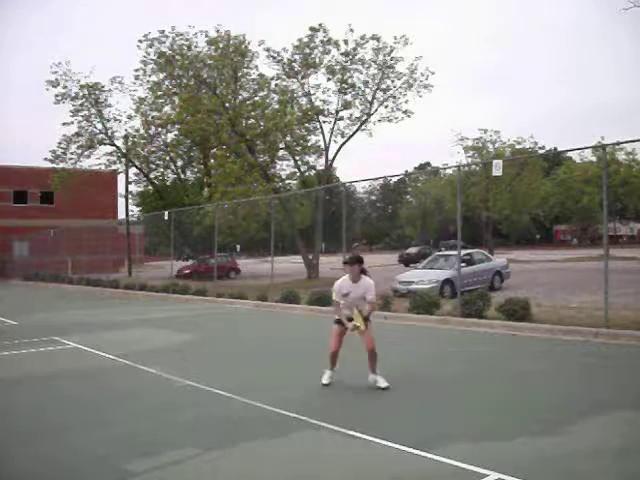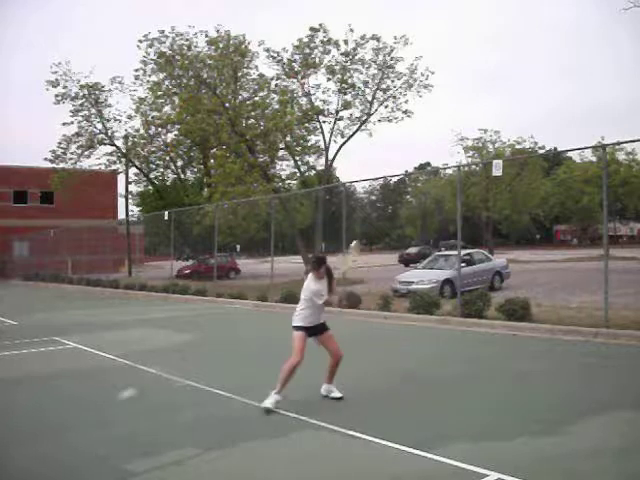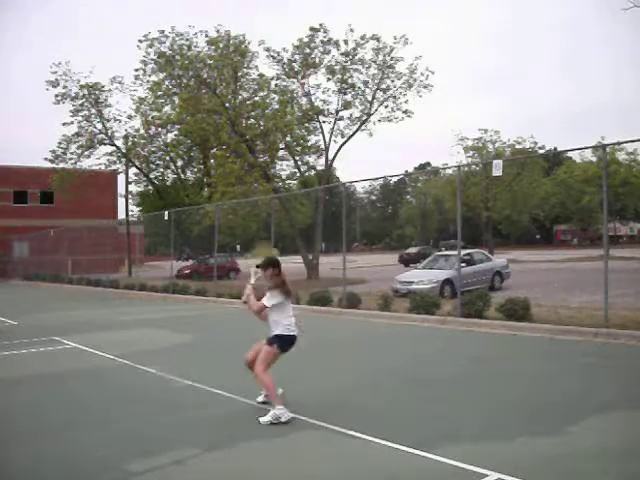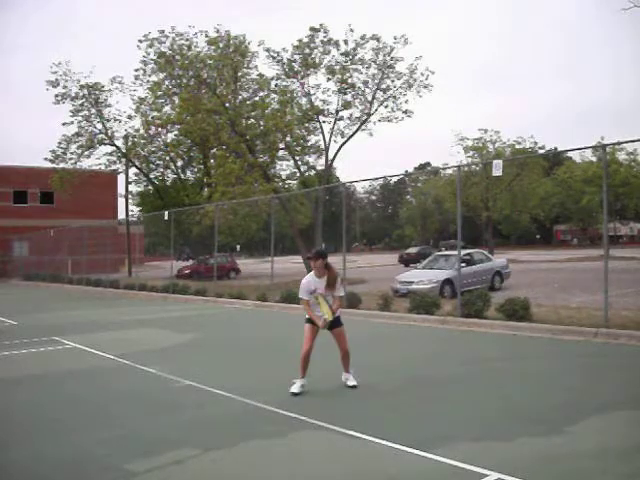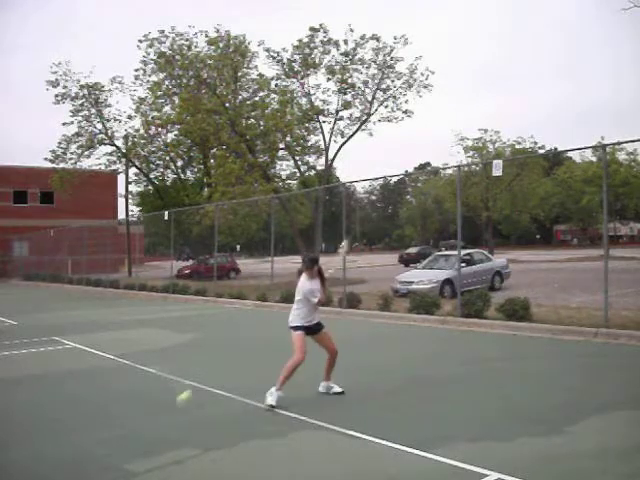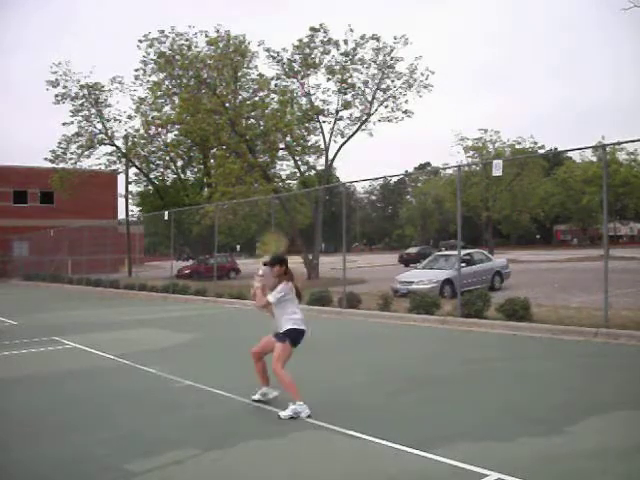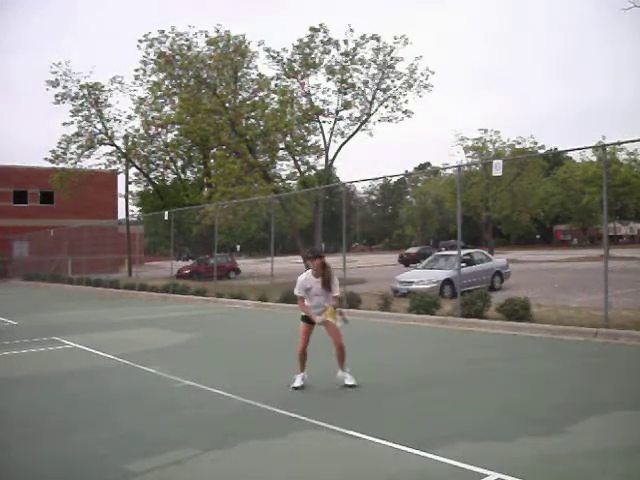
dt=0.7s
person 1, frame 1
left shoulder: (368, 283)
right shoulder: (340, 283)
left elbow: (371, 305)
right elbow: (337, 306)
left wrist: (362, 319)
right wrist: (346, 323)
left hip: (361, 316)
right hip: (342, 316)
left knee: (371, 347)
right knee: (334, 349)
left ankle: (374, 375)
right ankle: (330, 371)
person 1, frame 2
left shoulder: (323, 277)
right shoulder: (313, 287)
right elbow: (327, 302)
left wrist: (327, 296)
right wrist: (329, 296)
left hip: (317, 322)
right hip: (302, 323)
left knee: (337, 355)
right knee: (296, 359)
left ankle: (328, 386)
right ankle: (275, 395)
person 1, frame 3
left shoulder: (278, 289)
right shoulder: (273, 288)
left elbow: (257, 309)
right elbow: (264, 316)
left wrist: (250, 294)
right wrist: (249, 300)
left hip: (285, 335)
right hip: (276, 333)
left knee: (259, 369)
right knee: (249, 360)
left ankle: (279, 411)
right ankle: (272, 392)
person 1, frame 4
left shoulder: (334, 279)
right shoulder: (306, 281)
left elbow: (338, 302)
right elbow: (306, 305)
left wrist: (328, 317)
right wrist: (317, 321)
left hip: (333, 317)
right hip: (313, 317)
left knee: (344, 349)
right knee: (306, 350)
left ankle: (347, 375)
right ankle: (300, 381)
person 1, frame 5
left shoulder: (315, 275)
right shoulder: (308, 286)
right elbow: (321, 301)
right wrist: (323, 292)
left hip: (313, 322)
right hip: (298, 323)
left knee: (333, 351)
right knee: (299, 358)
left ankle: (326, 384)
right ankle: (275, 391)
person 1, frame 6
left shoulder: (285, 286)
right shoulder: (277, 285)
left elbow: (262, 304)
right elbow: (272, 310)
left wrist: (258, 289)
right wrist: (258, 291)
left hip: (293, 330)
right hip: (284, 329)
left knee: (277, 367)
right knee: (255, 353)
left ankle: (299, 406)
right ankle: (266, 389)
person 1, frame 7
left shoulder: (331, 277)
right shoulder: (303, 279)
left elbow: (335, 299)
right elbow: (300, 302)
right wrist: (314, 317)
right hip: (308, 314)
left knee: (339, 344)
right knee: (302, 347)
left ankle: (343, 372)
right ankle: (302, 374)
